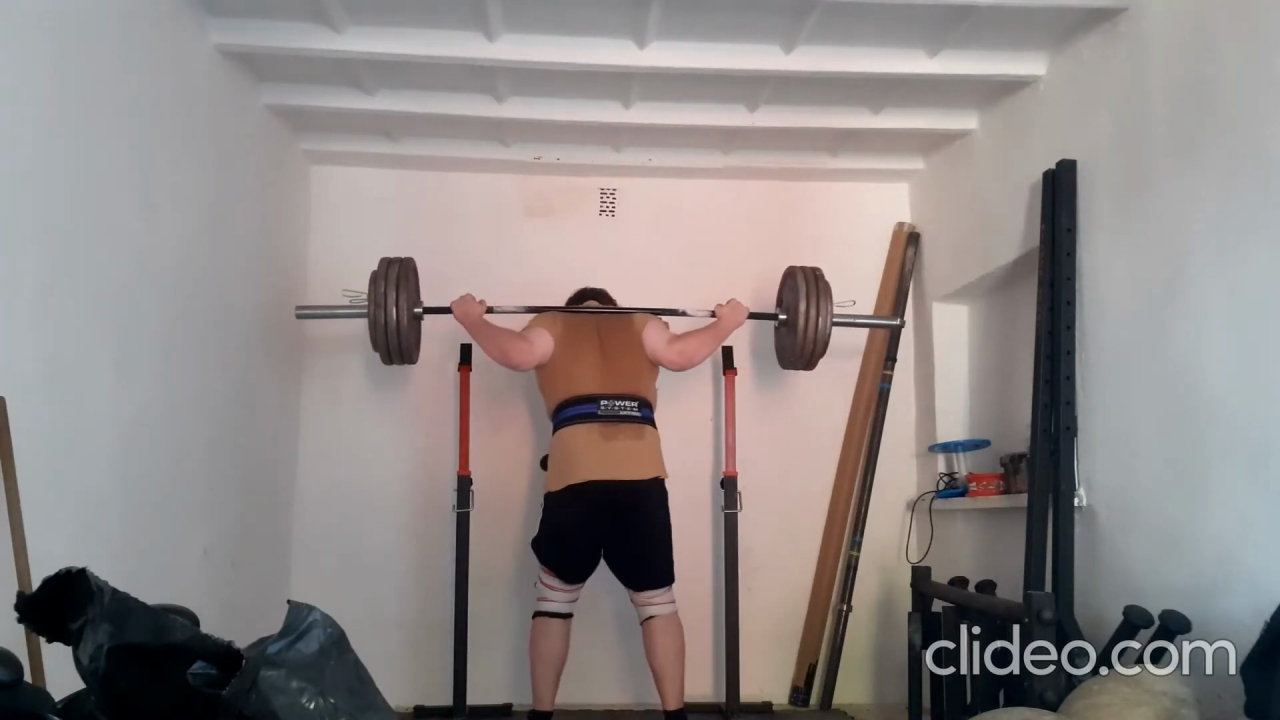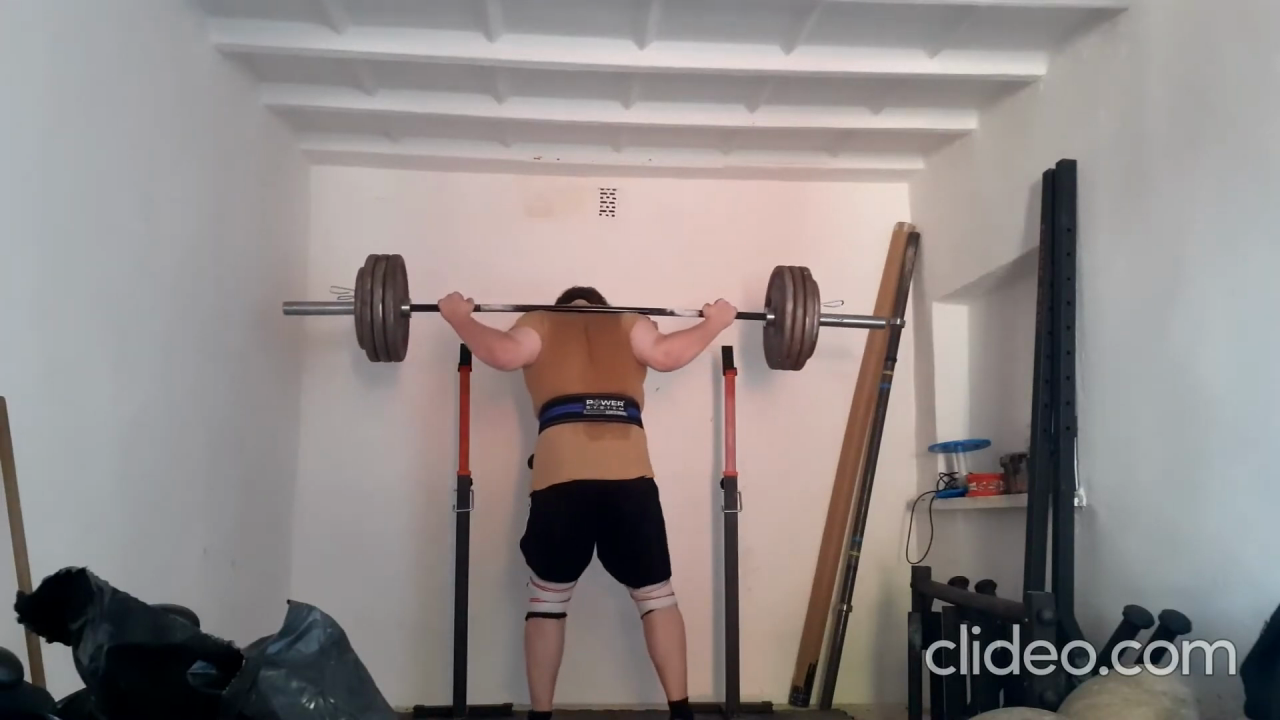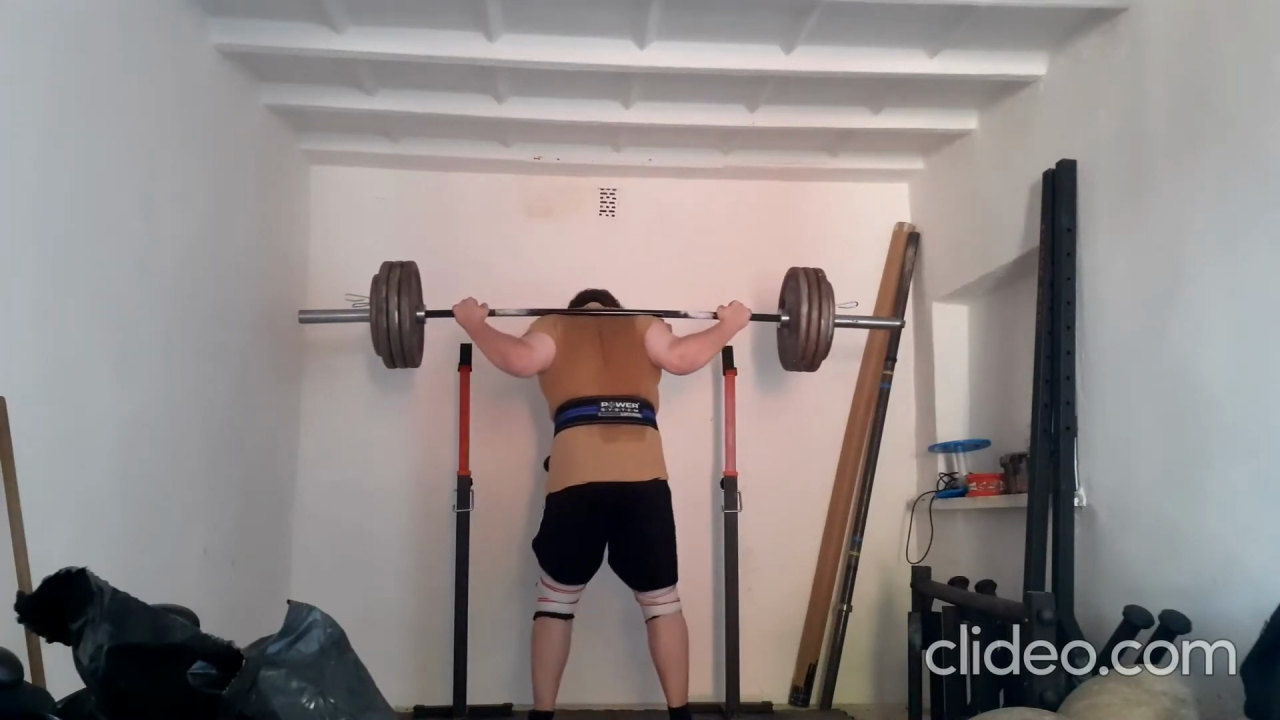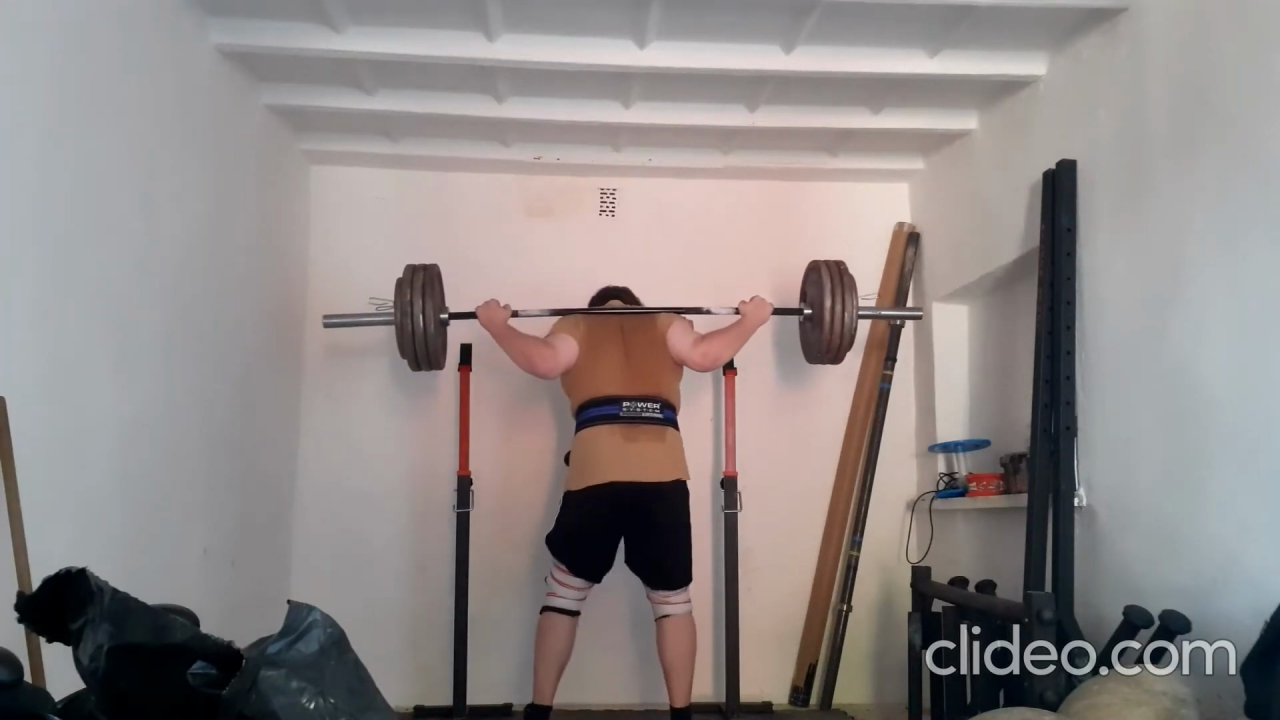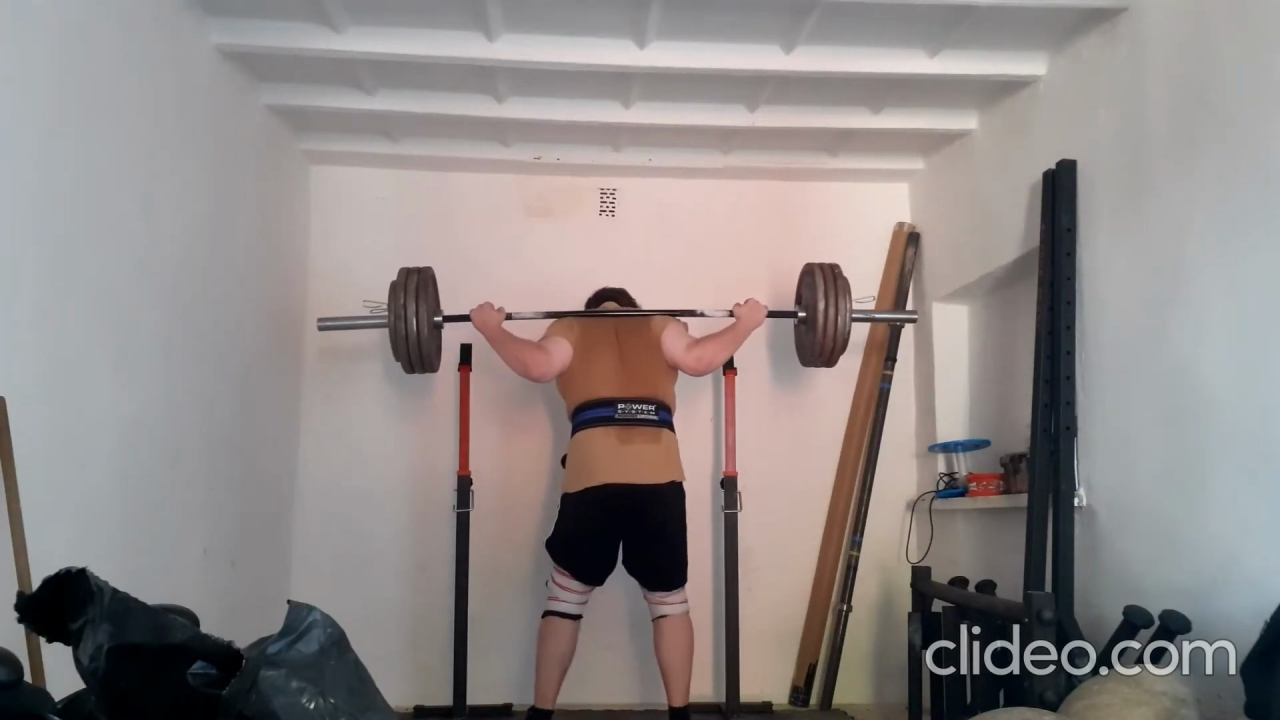
dt=0.3s
person 1, frame 1
left shoulder: (552, 324)
right shoulder: (640, 324)
left elbow: (517, 354)
right elbow: (680, 354)
left wrist: (470, 318)
right wrist: (728, 322)
left hip: (575, 477)
right hip: (641, 477)
left knee: (554, 601)
right knee: (657, 602)
person 1, frame 2
left shoulder: (539, 323)
right shoulder: (629, 323)
left elbow: (504, 353)
right elbow: (667, 354)
left wrist: (458, 316)
right wrist: (716, 322)
left hip: (561, 476)
right hip: (629, 476)
left knee: (548, 603)
right knee: (657, 598)
person 1, frame 3
left shoulder: (553, 327)
right shoulder: (643, 325)
left elbow: (519, 360)
right elbow: (682, 358)
left wrist: (472, 322)
right wrist: (731, 324)
left hip: (576, 478)
right hip: (643, 478)
left knee: (555, 602)
right knee: (661, 602)
person 1, frame 4
left shoulder: (576, 325)
right shoulder: (664, 323)
left elbow: (544, 362)
right elbow: (705, 355)
left wrist: (496, 325)
right wrist: (752, 319)
left hip: (595, 476)
right hip: (663, 477)
left knee: (562, 598)
right knee: (673, 601)
person 1, frame 5
left shoulder: (570, 328)
right shoulder: (659, 325)
left elbow: (538, 366)
right elbow: (699, 360)
left wrist: (490, 327)
right wrist: (747, 323)
left hip: (591, 479)
right hip: (659, 479)
left knee: (565, 601)
right knee: (670, 602)
